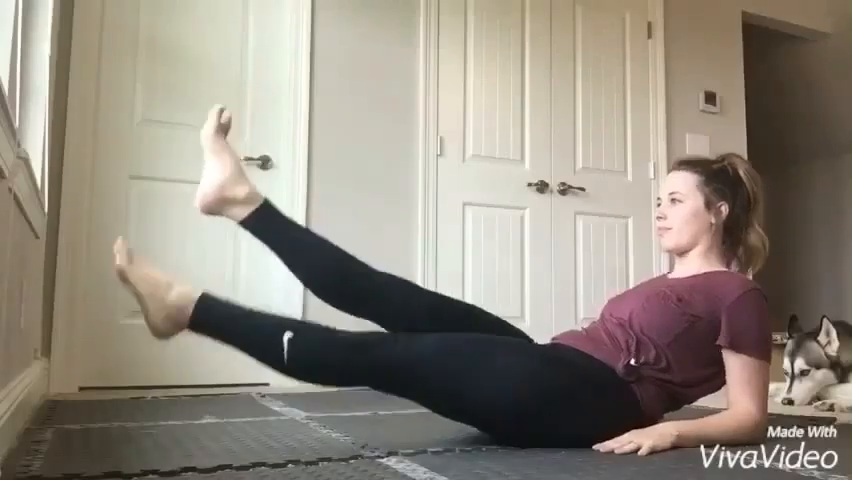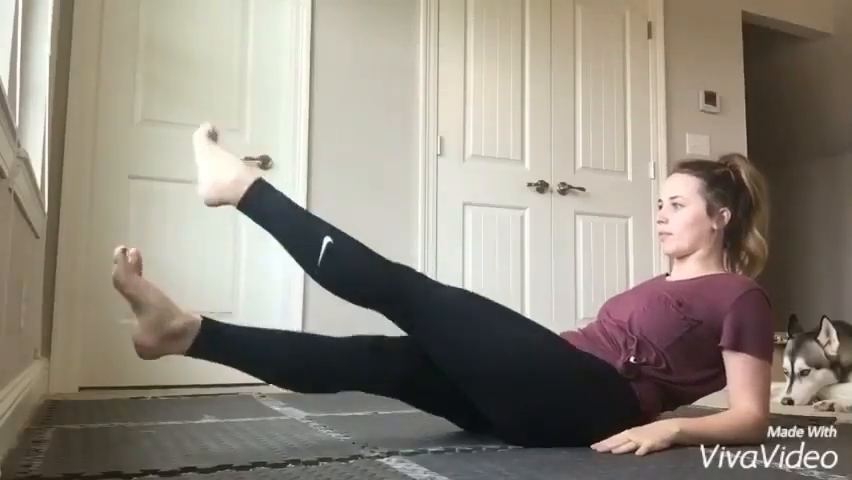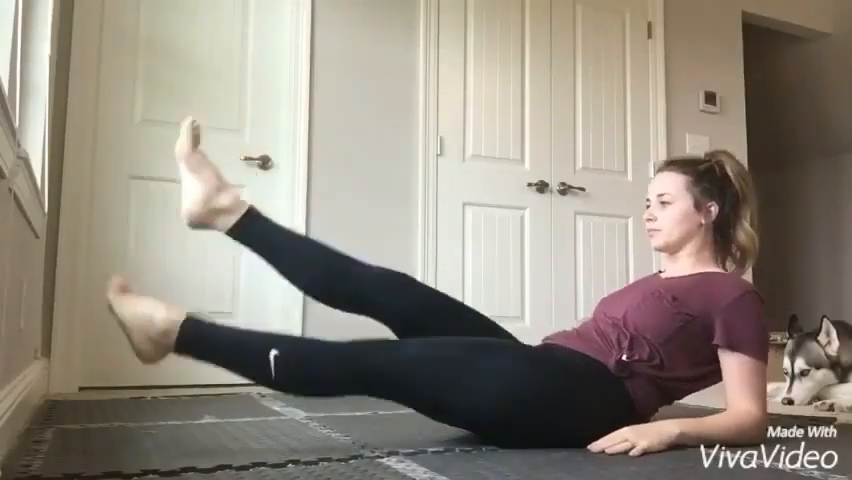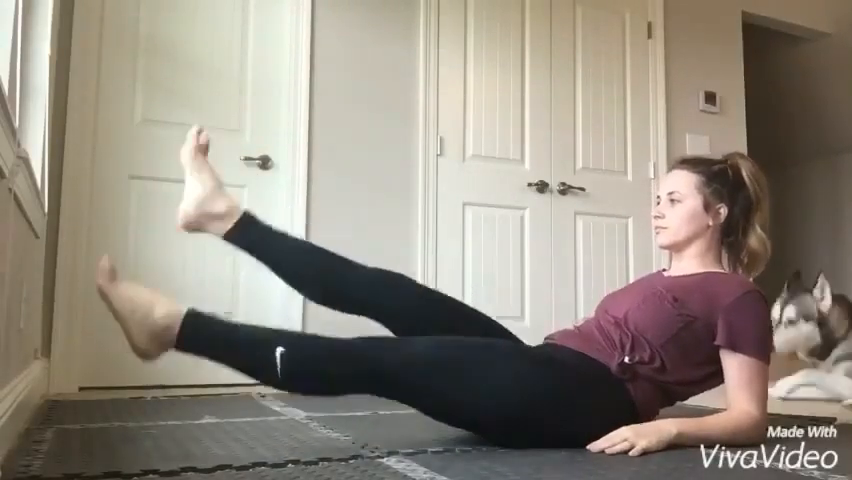
dt=0.7s
person 1, frame 1
left shoulder: (738, 296)
right shoulder: (669, 284)
left elbow: (750, 415)
left wrist: (672, 428)
left hip: (586, 406)
right hip: (552, 392)
left knee: (387, 355)
right knee: (395, 298)
left ankle: (190, 308)
person 1, frame 2
left shoulder: (738, 299)
right shoulder: (665, 287)
left elbow: (750, 417)
left wrist: (670, 426)
left hip: (586, 405)
right hip: (545, 397)
left knee: (407, 292)
right knee: (375, 359)
left ankle: (245, 187)
right ankle: (187, 330)
person 1, frame 3
left shoulder: (732, 297)
right shoulder: (660, 282)
left elbow: (749, 417)
left wrist: (670, 427)
left hip: (584, 403)
right hip: (545, 386)
left knee: (372, 361)
right knee: (389, 294)
left ankle: (178, 332)
right ankle: (229, 210)
person 1, frame 4
left shoulder: (734, 297)
right shoulder: (661, 281)
left elbow: (749, 418)
left wrist: (667, 426)
left hip: (579, 406)
right hip: (540, 384)
left knee: (380, 361)
right knee: (391, 296)
left ankle: (179, 325)
right ankle: (225, 214)
